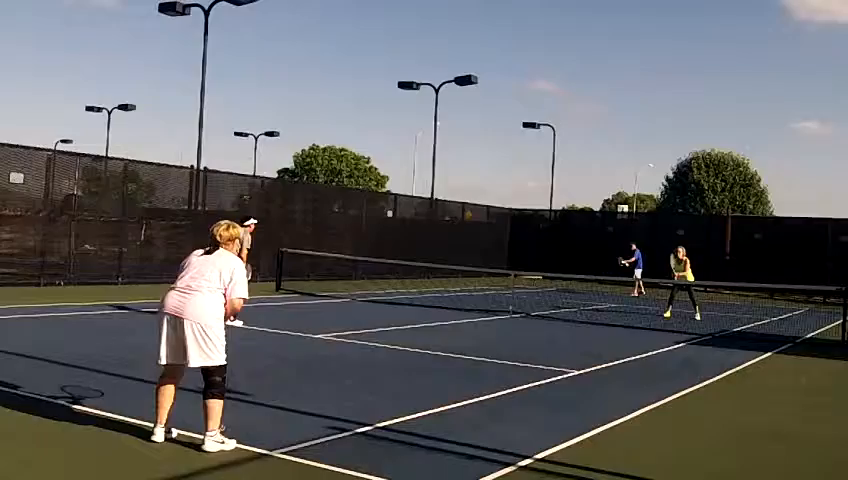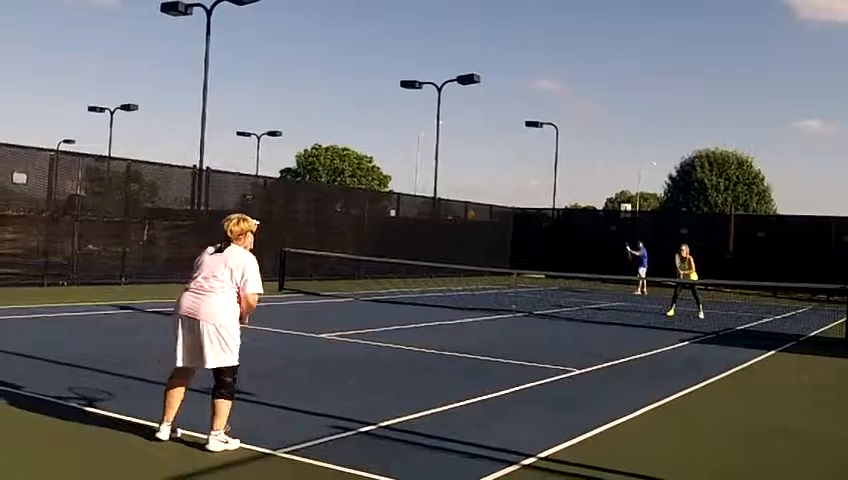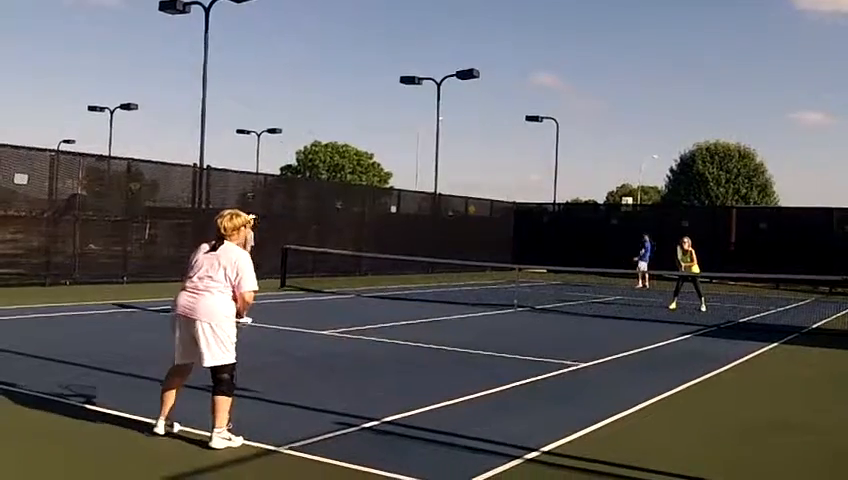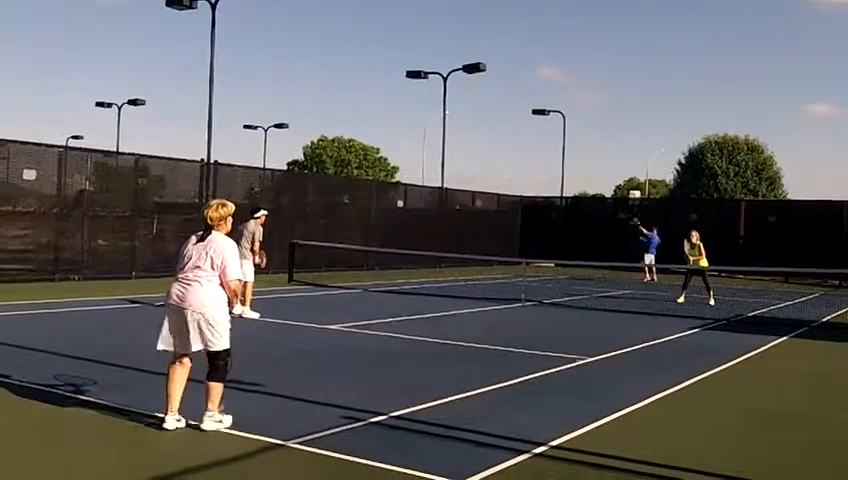
dt=0.4s
person 1, frame 1
left shoulder: (194, 255)
right shoulder: (235, 263)
right elbow: (235, 303)
right wrist: (223, 315)
left hip: (172, 307)
right hip: (202, 315)
left knee: (171, 371)
right knee: (215, 376)
left ankle: (159, 428)
right ankle: (213, 436)
person 1, frame 2
left shoulder: (207, 253)
right shoulder: (246, 259)
right elbow: (250, 299)
right wrist: (243, 316)
left hip: (187, 308)
right hip: (217, 316)
left knee: (183, 370)
right knee: (226, 376)
left ankle: (165, 426)
right ankle: (217, 436)
person 1, frame 3
left shoulder: (202, 250)
right shoulder: (240, 256)
right elbow: (246, 296)
right wrist: (241, 312)
left hip: (184, 307)
right hip: (213, 315)
left knee: (180, 366)
right knee: (224, 374)
left ankle: (162, 421)
right ankle: (220, 433)
person 1, frame 4
left shoulder: (192, 240)
right shoulder: (226, 245)
right elbow: (232, 285)
right wrist: (232, 300)
left hip: (178, 298)
right hip: (206, 304)
left knee: (181, 357)
right knee: (219, 360)
left ankle: (171, 415)
right ankle: (211, 416)
